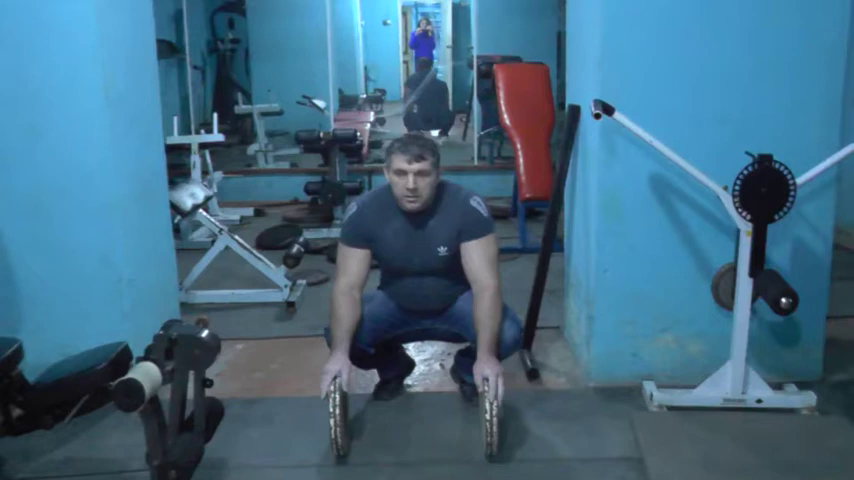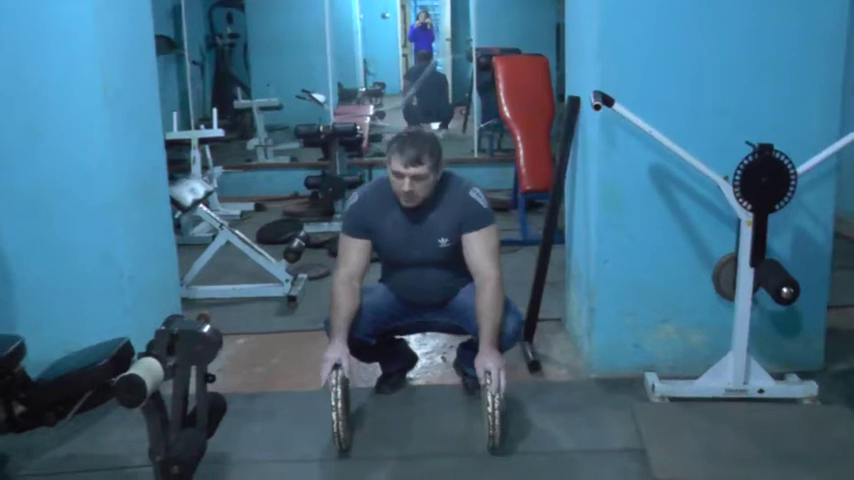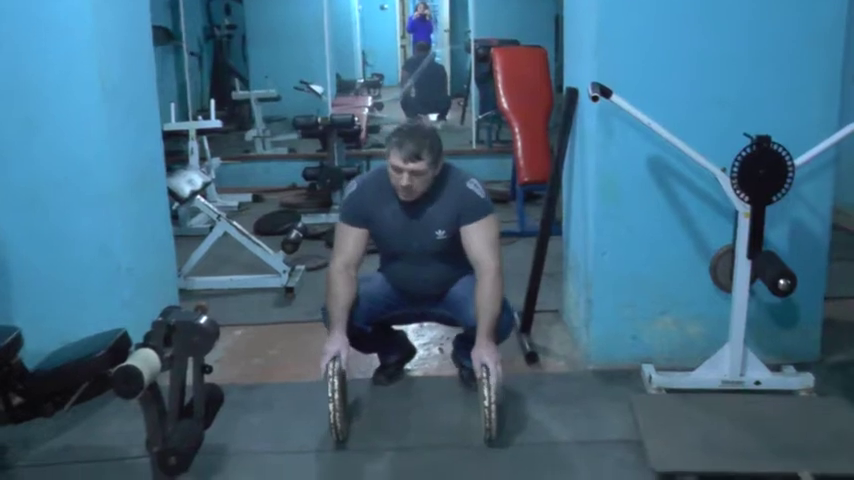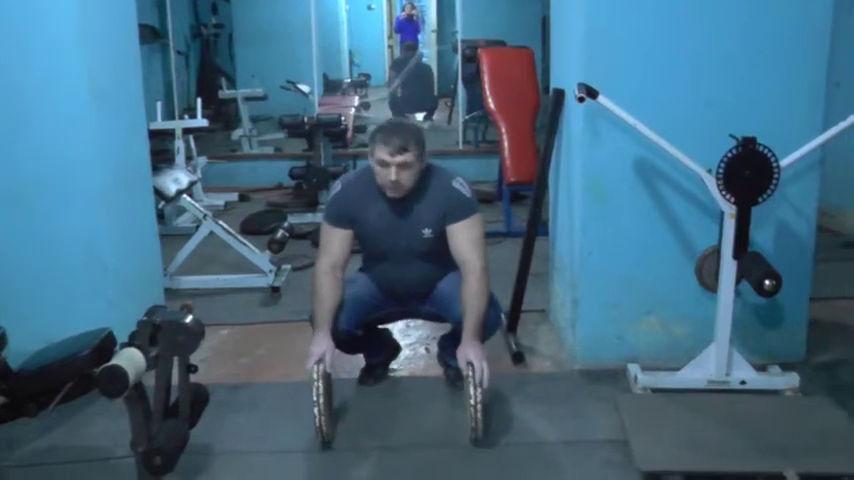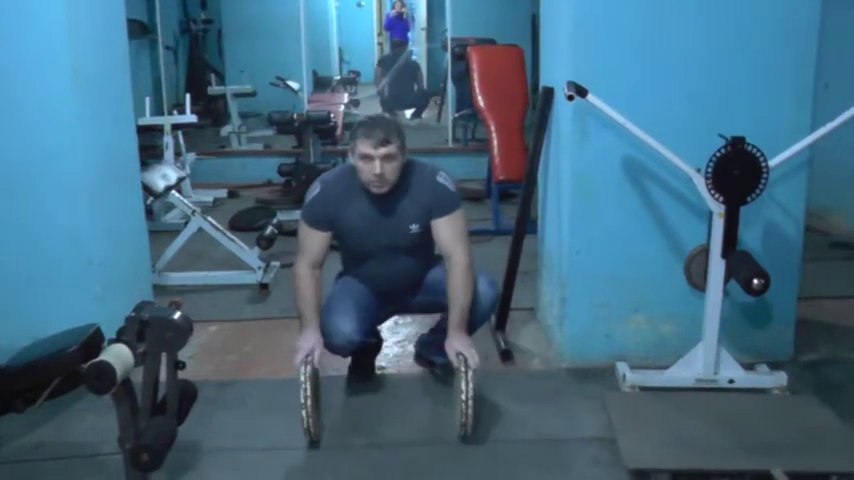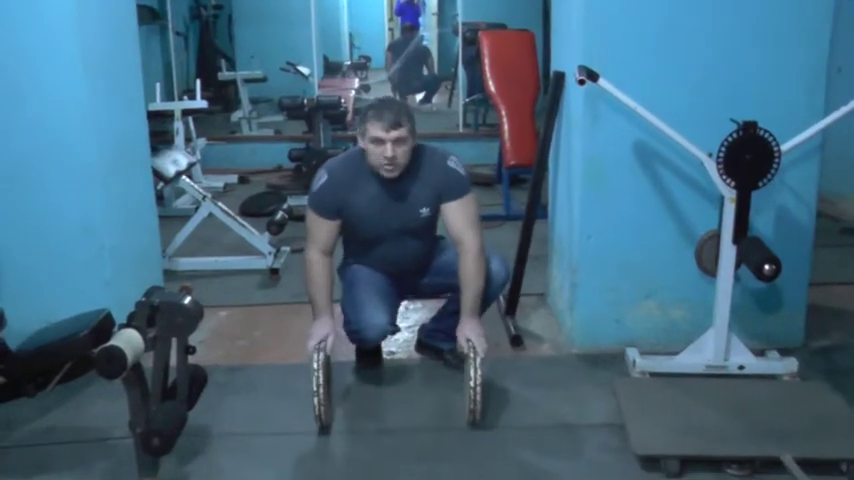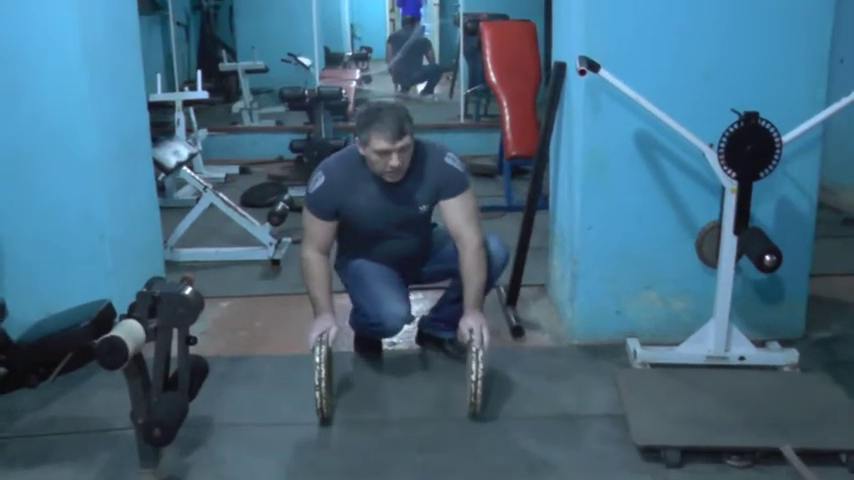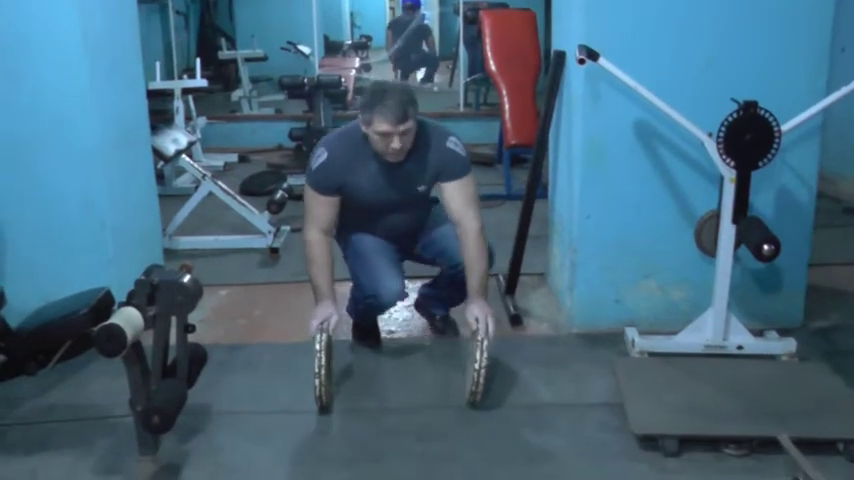
dt=0.3s
person 1, frame 1
left shoulder: (468, 208)
right shoulder: (363, 212)
left elbow: (486, 284)
right elbow: (347, 287)
left wrist: (485, 355)
right wrist: (339, 352)
left hip: (456, 302)
right hip: (396, 305)
left knee: (508, 335)
right knee: (341, 337)
left ankle: (466, 369)
right ankle: (393, 368)
person 1, frame 2
left shoulder: (467, 199)
right shoulder: (364, 202)
left elbow: (488, 275)
right elbow: (347, 277)
left wrist: (488, 347)
right wrist: (338, 340)
left hip: (457, 295)
right hip: (397, 297)
left knee: (507, 327)
right knee: (345, 326)
left ankle: (468, 362)
right ankle: (396, 361)
person 1, frame 3
left shoulder: (466, 191)
right shoulder: (363, 191)
left elbow: (488, 267)
right elbow: (343, 265)
left wrist: (485, 340)
right wrist: (337, 331)
left hip: (455, 284)
right hip: (394, 287)
left knee: (498, 322)
right knee: (338, 313)
left ankle: (466, 355)
right ankle: (394, 352)
person 1, frame 4
left shoulder: (451, 190)
right shoulder: (347, 192)
left elbow: (474, 266)
right elbow: (329, 267)
left wrist: (470, 339)
right wrist: (322, 333)
left hip: (439, 283)
right hip: (378, 286)
left knee: (486, 316)
right knee: (332, 320)
left ankle: (451, 354)
right ankle: (380, 351)
person 1, frame 5
left shoulder: (434, 184)
right shoulder: (326, 192)
left elbow: (458, 258)
right elbow: (307, 265)
left wrist: (456, 331)
right wrist: (310, 328)
left hip: (423, 278)
right hip: (361, 284)
left knee: (484, 294)
right knee: (341, 336)
left ankle: (432, 351)
right ankle: (364, 353)
person 1, frame 6
left shoulder: (443, 168)
right shoulder: (334, 178)
left elbow: (469, 243)
right elbow: (318, 252)
left wrist: (469, 317)
right wrist: (323, 317)
left hip: (428, 261)
right hip: (368, 269)
left knee: (494, 272)
right knee: (372, 328)
left ankle: (436, 337)
right ankle: (369, 341)
person 1, frame 7
left shoulder: (441, 163)
right shoulder: (330, 179)
left elbow: (469, 239)
right elbow: (314, 251)
left wrist: (473, 310)
right wrist: (323, 313)
left hip: (424, 249)
right hip: (364, 261)
left knee: (494, 252)
right knee: (392, 317)
left ankle: (437, 329)
right ankle: (364, 327)
person 1, frame 8
left shoulder: (443, 145)
right shoulder: (333, 154)
left elbow: (469, 223)
right elbow: (317, 231)
left wrist: (477, 298)
right wrist: (325, 300)
left hip: (422, 223)
right hip: (364, 234)
left knee: (477, 253)
right knee: (387, 291)
left ankle: (433, 304)
right ankle: (362, 315)
